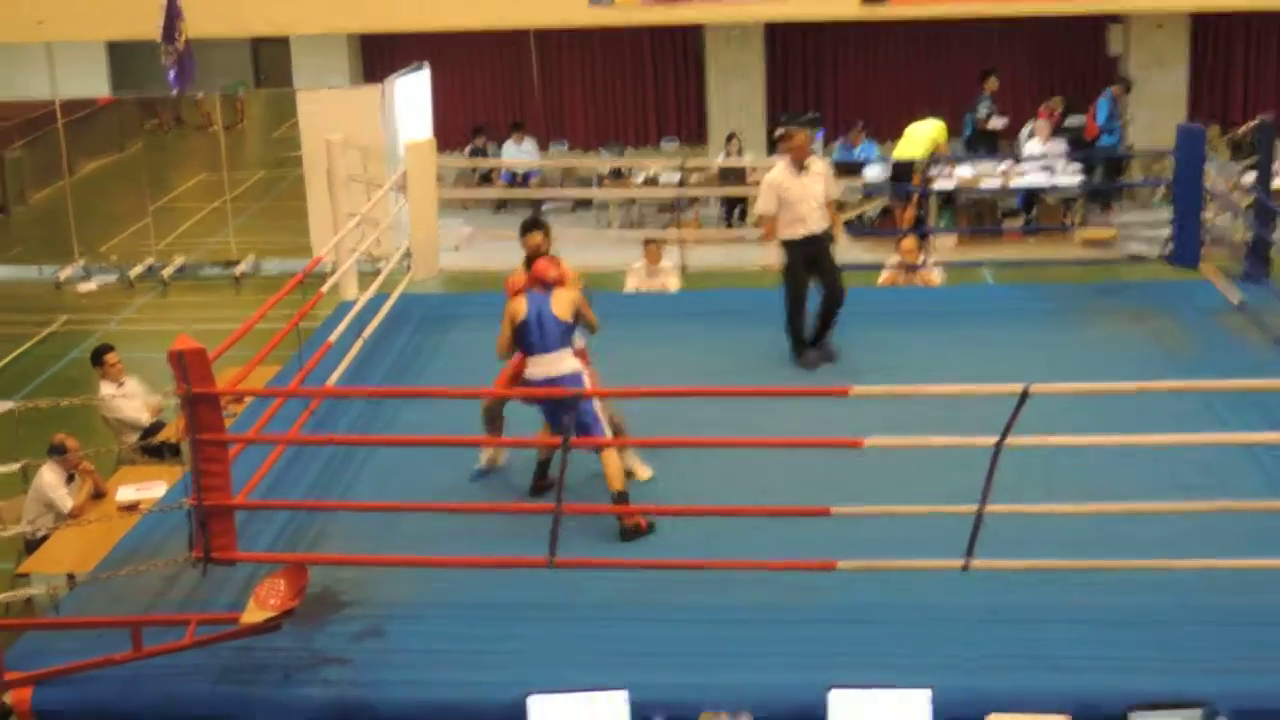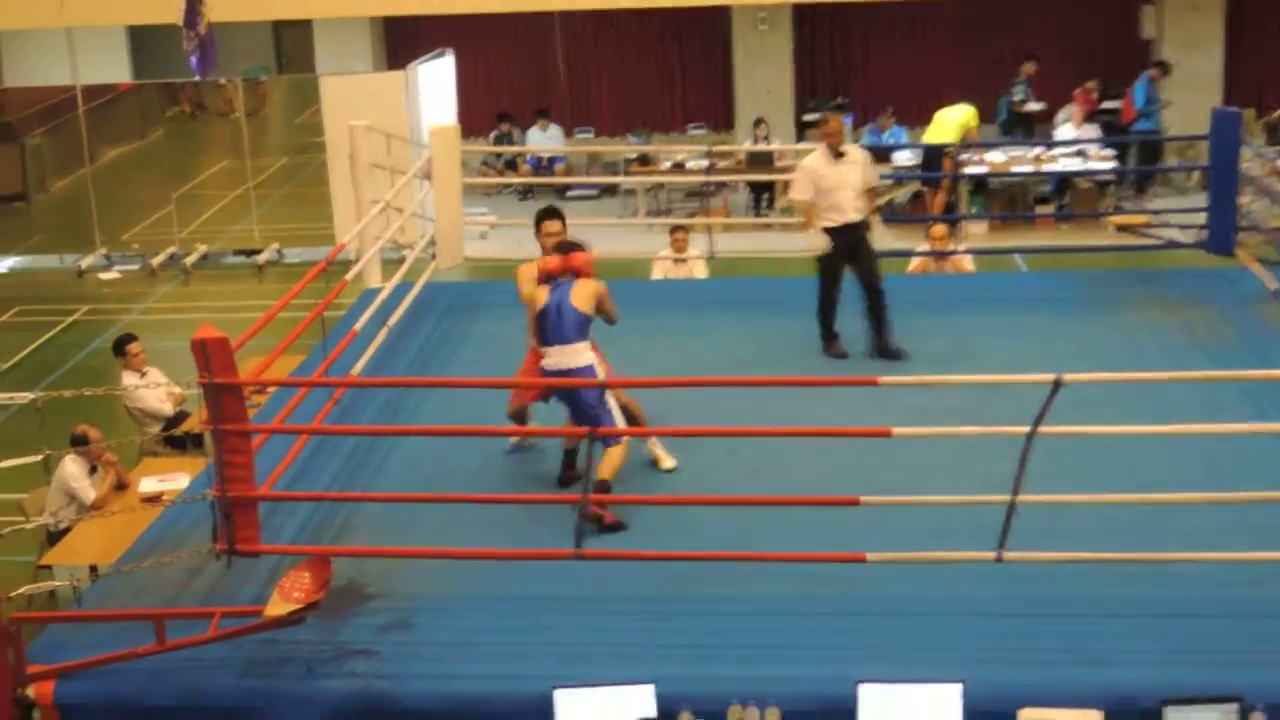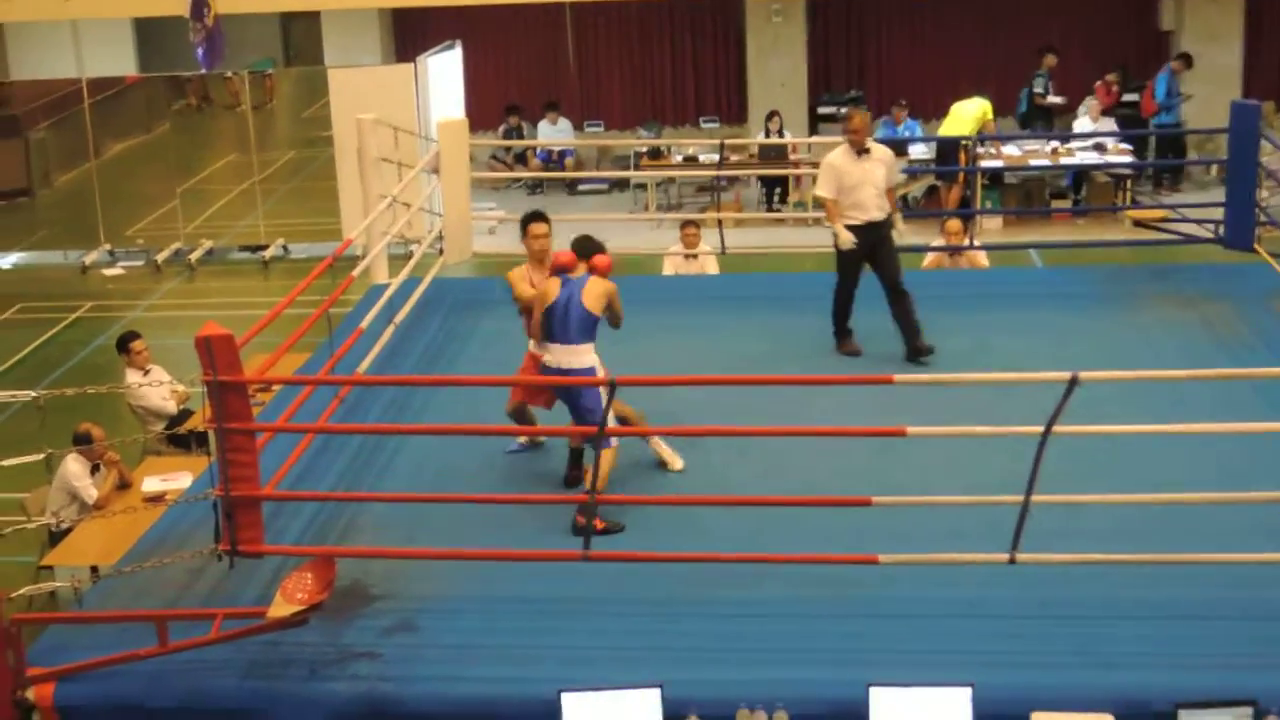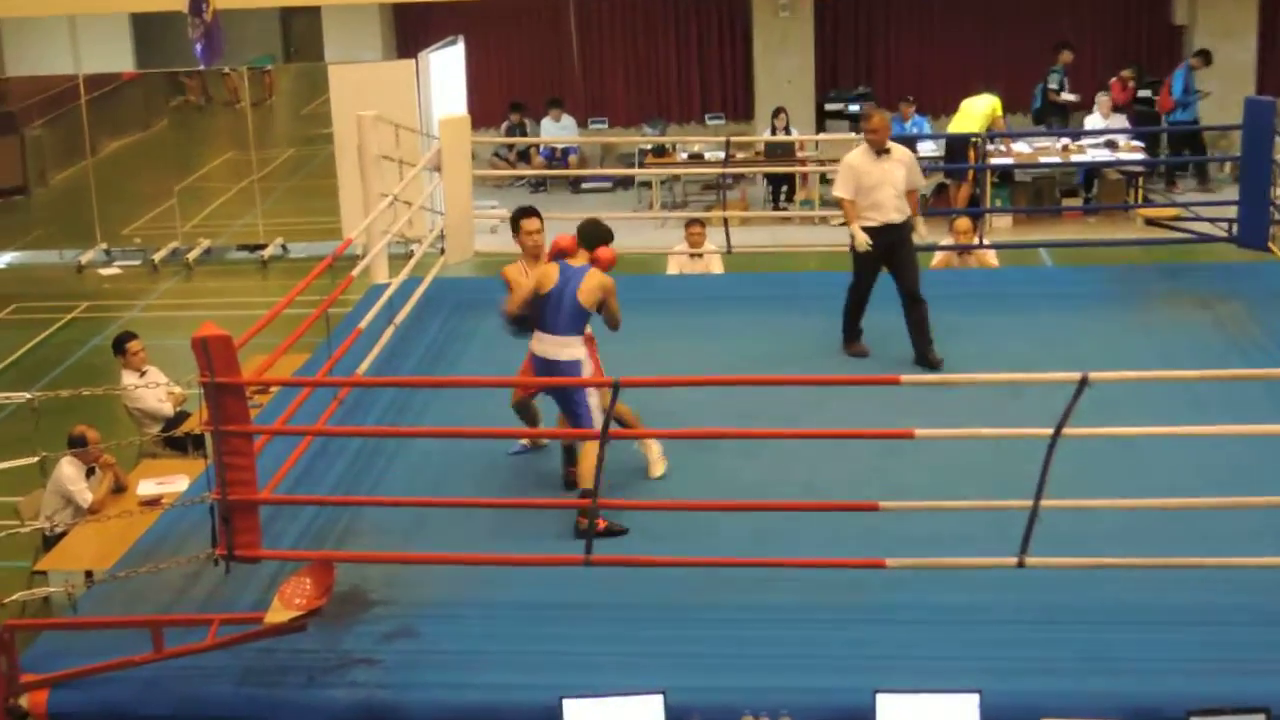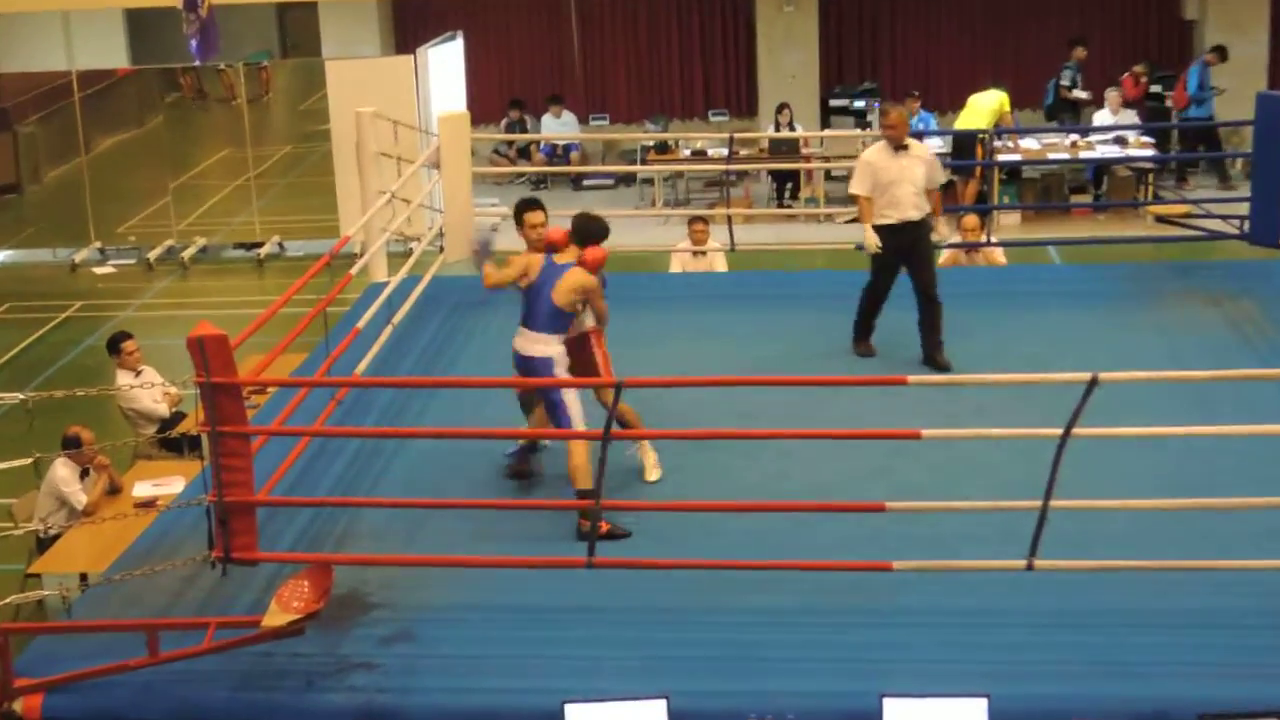
dt=0.1s
person 1, frame 1
left shoulder: (515, 305)
right shoulder: (571, 295)
left elbow: (503, 352)
right elbow: (593, 327)
left hip: (536, 378)
right hip: (568, 376)
left knee: (556, 425)
right knee: (604, 445)
left ankle: (540, 479)
right ankle: (626, 517)
person 1, frame 2
left shoulder: (537, 293)
right shoulder: (594, 287)
left elbow: (537, 337)
right elbow: (612, 319)
left hip: (550, 369)
right hip: (582, 369)
left knee: (576, 418)
right knee: (618, 442)
left ankle: (567, 470)
right ankle: (597, 502)
person 1, frame 3
left shoulder: (549, 286)
right shoulder: (606, 287)
left elbow: (536, 334)
right elbow: (617, 323)
left hip: (551, 367)
right hip: (583, 369)
left knee: (585, 418)
right knee: (607, 445)
left ankle: (574, 470)
right ankle: (585, 515)
person 1, frame 4
left shoulder: (547, 270)
right shoulder: (603, 281)
left elbow: (512, 309)
right elbow: (614, 323)
left wrist: (526, 318)
left hip: (539, 355)
right hip: (571, 361)
left knee: (571, 410)
right knee: (590, 436)
left ankle: (570, 471)
right ankle: (586, 518)
person 1, frame 5
left shoulder: (533, 261)
right shoulder: (585, 281)
left elbow: (492, 281)
right elbow: (602, 320)
left wrist: (482, 259)
left hip: (521, 352)
right hip: (547, 358)
left knee: (549, 404)
right knee: (576, 435)
right ankle: (589, 519)
person 2, frame 1
left shoulder: (566, 273)
right shoulder: (518, 278)
left knee: (599, 406)
right knee: (491, 403)
left ankle: (627, 455)
right ankle: (493, 452)
person 2, frame 2
right shoulder: (527, 270)
right elbow: (529, 299)
right hip: (543, 349)
left knee: (618, 399)
right knee: (515, 407)
left ankle: (654, 445)
right ankle: (525, 434)
person 2, frame 3
right shoulder: (517, 276)
right elbow: (529, 298)
right hip: (541, 353)
left knee: (611, 406)
right knee: (514, 408)
left ankle: (657, 444)
right ankle: (534, 434)
person 2, frame 4
left shoulder: (561, 257)
right shoulder: (513, 272)
left knee: (604, 401)
right knee: (519, 399)
left ankle: (649, 445)
right ankle: (537, 435)
person 2, frame 5
left shoulder: (563, 250)
left hip: (583, 333)
left knee: (608, 399)
right knee: (526, 391)
left ankle: (645, 449)
right ankle: (534, 437)
person 3, frame 1
left shoulder: (822, 169)
right shoulder: (774, 178)
right elbow: (768, 217)
left wrist: (835, 229)
right wrist: (773, 247)
left hip: (819, 240)
right hip: (792, 244)
left knee: (836, 291)
right knee: (797, 299)
left ankle: (818, 339)
right ankle: (801, 348)
person 3, frame 2
left shoulder: (860, 157)
right shoulder: (810, 165)
right elbow: (804, 202)
left wrist: (873, 217)
right wrist: (814, 232)
left hip: (857, 229)
right hip: (829, 233)
left knee: (873, 284)
right knee: (830, 290)
left ankle: (881, 341)
right ankle: (829, 339)
person 3, frame 3
left shoulder: (884, 155)
right shoulder: (833, 161)
right elbow: (828, 200)
left wrist: (895, 217)
right wrist: (839, 229)
left hip: (879, 228)
right hip: (851, 232)
left knee: (895, 285)
right knee: (846, 288)
left ankle: (914, 343)
right ankle: (843, 337)
person 3, frame 4
left shoulder: (905, 157)
right shoulder: (852, 161)
left elbow: (912, 191)
right elbow: (846, 200)
left wrist: (917, 221)
right wrist: (856, 230)
left hip: (899, 230)
right hip: (869, 233)
left knee: (912, 291)
right knee: (860, 289)
left ankle: (924, 350)
right ankle: (851, 339)
person 3, frame 5
left shoulder: (924, 153)
right shoulder: (871, 157)
left elbow: (933, 189)
right elbow: (863, 197)
left wrist: (938, 220)
right wrist: (867, 230)
left hip: (918, 229)
right hip: (886, 231)
left knee: (928, 291)
right knee: (877, 289)
left ankle: (933, 350)
right ankle: (861, 337)
